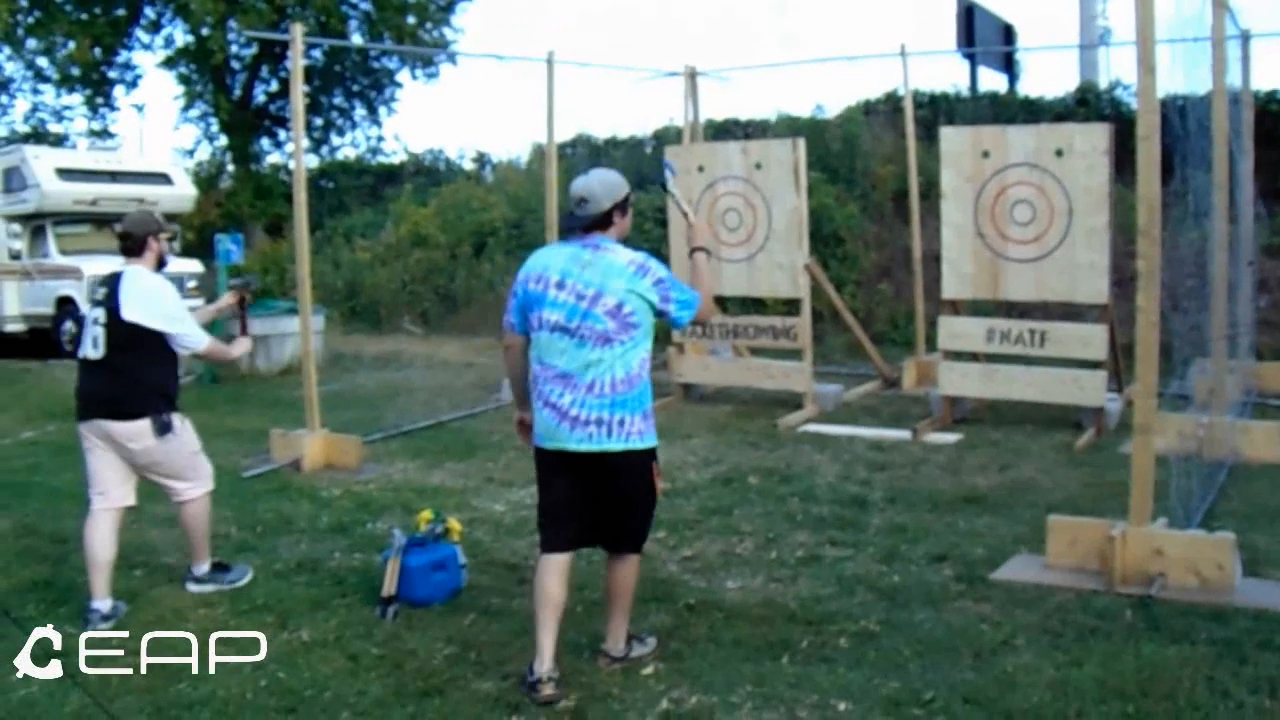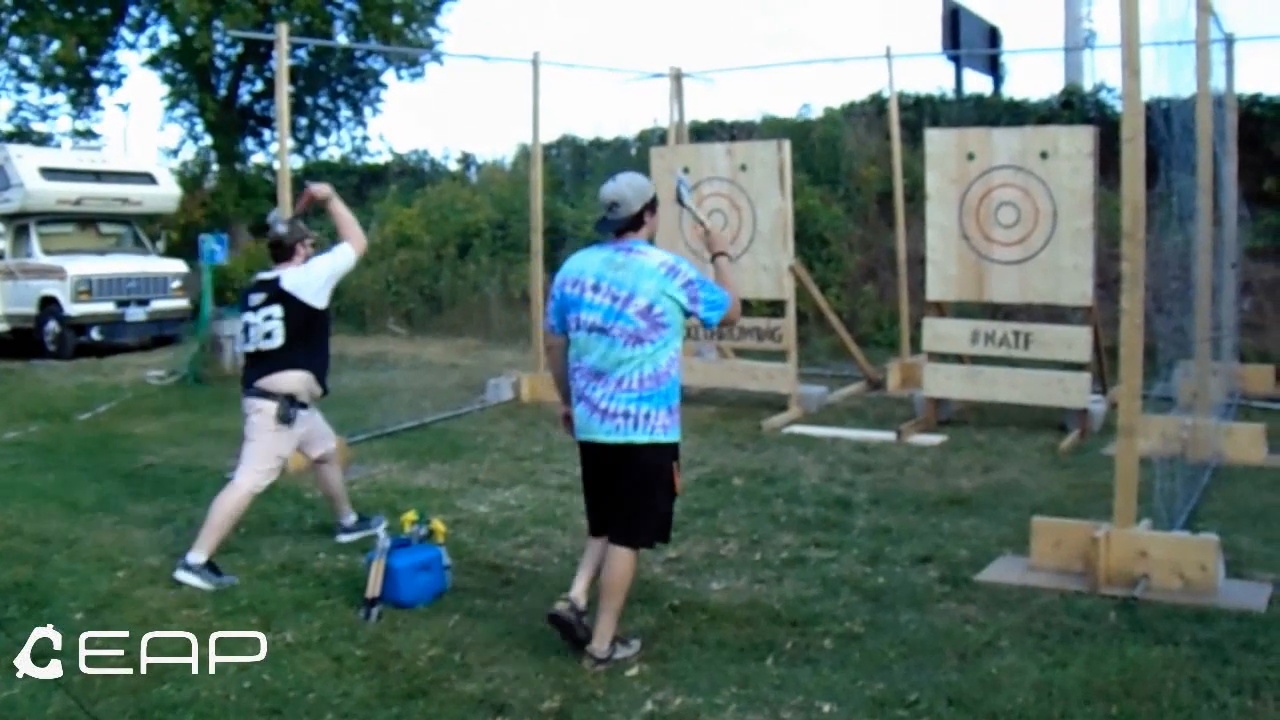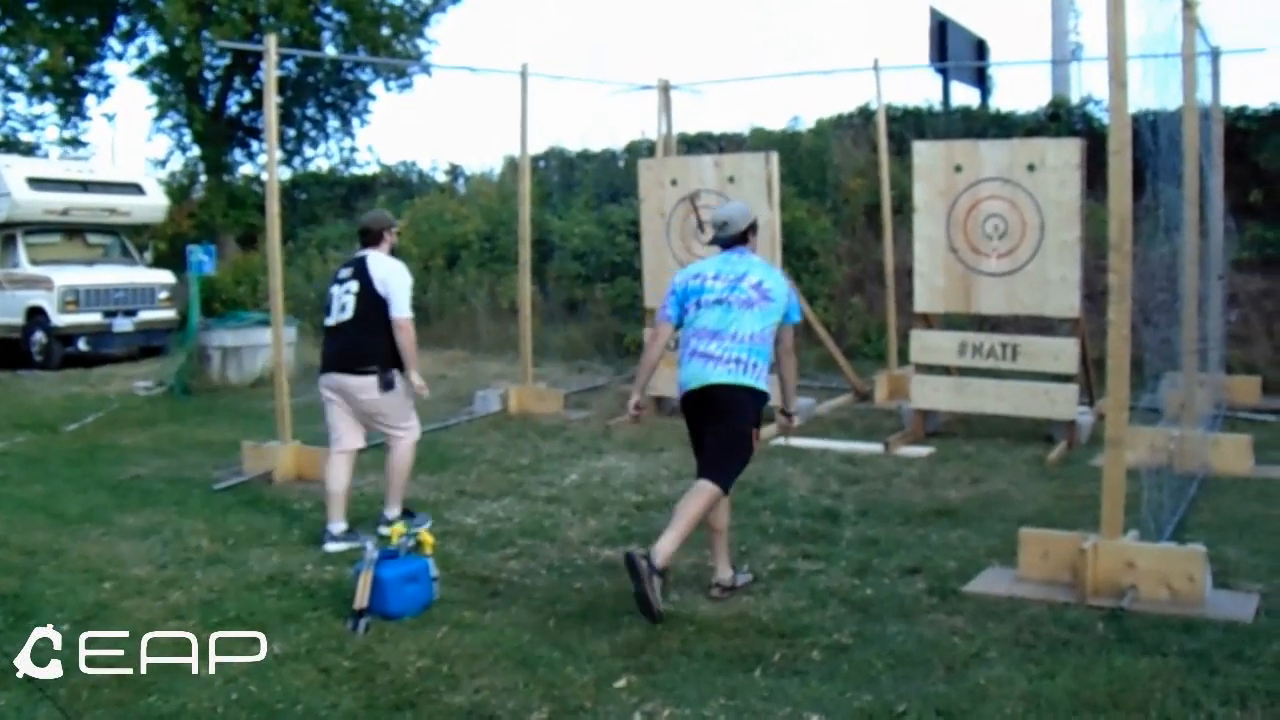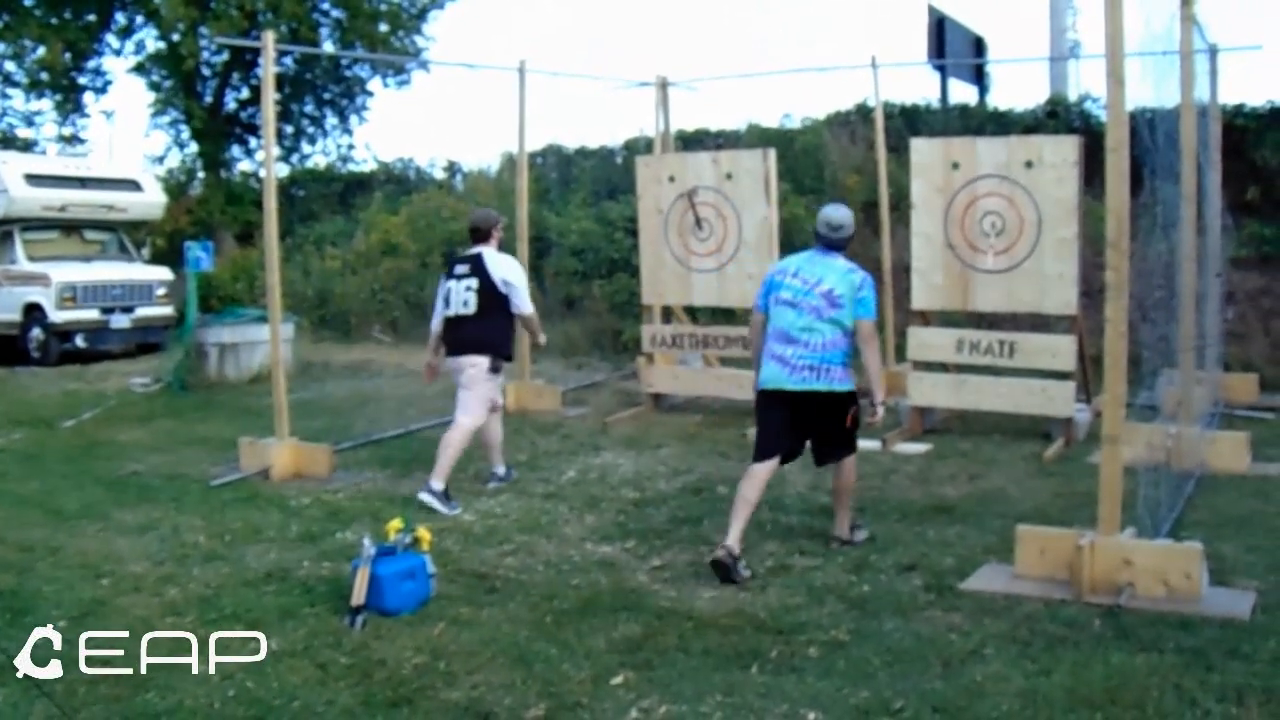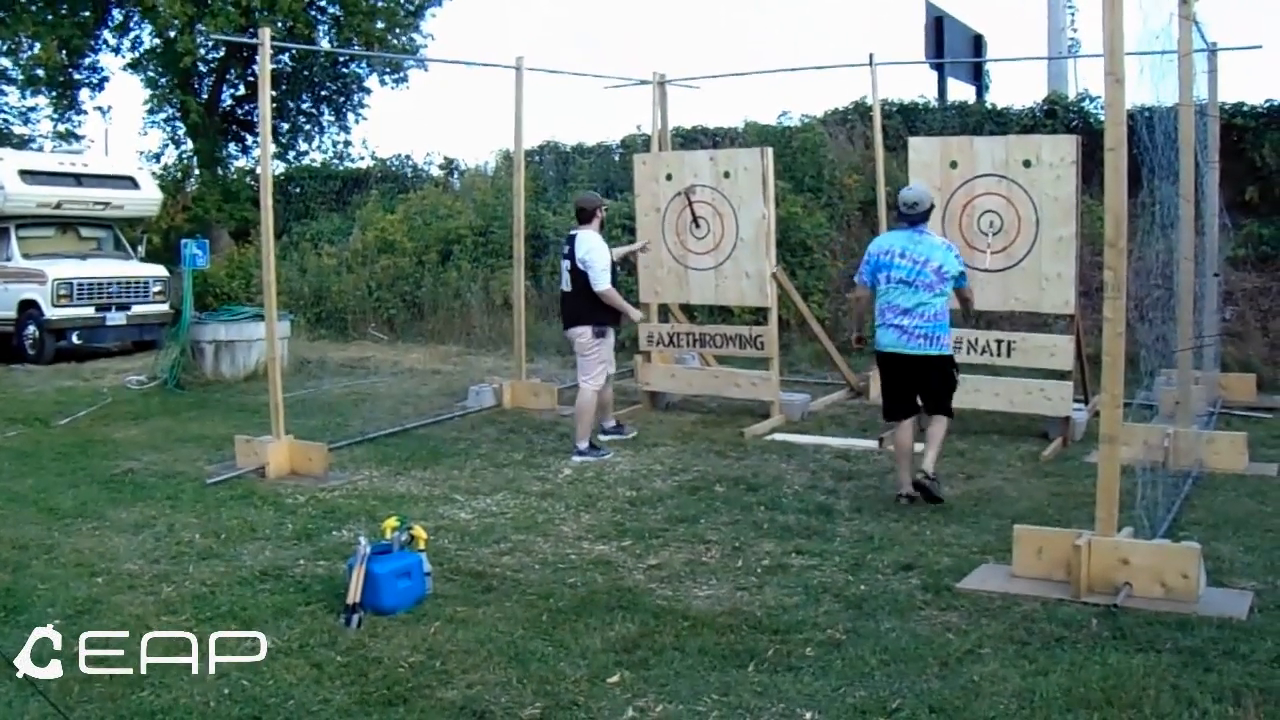
dt=1s
person 1, frame 1
left shoulder: (537, 265)
right shoulder: (641, 271)
left elbow: (513, 344)
right elbow: (702, 310)
left wrist: (522, 404)
right wrist: (699, 252)
left hip: (555, 433)
right hip: (623, 435)
left knee: (555, 547)
right knee: (624, 543)
left ankle: (544, 667)
right ankle: (617, 643)
person 1, frame 2
left shoulder: (573, 268)
right shoulder: (672, 273)
left elbow: (555, 344)
right elbow: (731, 311)
left wrist: (567, 401)
right wrist: (720, 255)
left hip: (591, 423)
right hip: (648, 427)
left knee: (605, 527)
right knee: (627, 538)
left ankle: (573, 600)
right ankle: (601, 643)
person 1, frame 3
left shoulder: (689, 276)
right shoulder: (775, 279)
left elbow: (659, 337)
right elbow: (786, 349)
left wrist: (638, 390)
right wrist: (788, 404)
left hip: (694, 387)
right hip: (741, 387)
left knee: (715, 475)
right knee: (714, 479)
left ankle: (724, 573)
right ankle: (655, 558)
person 1, frame 4
left shoulder: (781, 268)
right shoulder: (857, 278)
left elbow: (757, 326)
right elbow: (867, 340)
left wrist: (760, 372)
right wrist: (877, 397)
left hip: (775, 382)
right hip: (830, 384)
left knee: (764, 461)
right knee: (843, 453)
left ankle: (731, 544)
right ankle: (843, 529)
person 1, frame 5
left shoulder: (879, 246)
right shoulder: (947, 250)
left elbow: (861, 296)
right elbow: (966, 297)
left wrist: (858, 330)
right wrist: (968, 314)
left hip: (889, 345)
right hip: (933, 347)
left knee: (902, 416)
right knee: (939, 410)
left ankle: (906, 486)
right ankle: (927, 470)
person 2, frame 1
left shoulder: (108, 287)
right shoulder: (153, 288)
right elbow: (195, 344)
left wrist: (218, 308)
right wrist: (231, 351)
left hip: (95, 416)
right hip: (141, 417)
left knee: (105, 504)
right knee: (194, 483)
left ankle: (100, 606)
right ankle: (202, 570)
person 2, frame 2
left shoulder: (257, 289)
right shoulder: (307, 280)
left elbow: (254, 342)
right elbow: (357, 244)
right wrist: (329, 199)
left hip: (284, 399)
right hip: (281, 403)
left knee: (327, 452)
right knee: (248, 481)
left ankle: (348, 521)
right ankle: (195, 561)
person 2, frame 3
left shoulder: (342, 272)
right shoulder: (391, 268)
right elbow: (401, 323)
right wrist: (412, 371)
left hip: (332, 373)
right hip: (371, 374)
left knee: (342, 447)
right knee: (405, 436)
left ankle: (336, 530)
right ankle: (393, 514)
person 2, frame 4
left shoulder: (453, 267)
right shoulder: (505, 264)
left elbow: (439, 316)
right elbow: (524, 311)
left wrist: (433, 356)
right wrist: (538, 335)
left hip: (457, 354)
right hip: (484, 355)
left knee: (492, 406)
right knee: (466, 421)
left ankle: (499, 470)
right ankle: (435, 487)
person 2, frame 5
left shoulder: (574, 241)
right shoulder: (593, 244)
right elbow: (602, 289)
left wrist: (631, 248)
right wrist: (630, 310)
left hip: (576, 322)
right hip: (593, 325)
left knee: (603, 375)
right knee: (591, 383)
left ankle: (608, 425)
right ankle: (582, 447)
